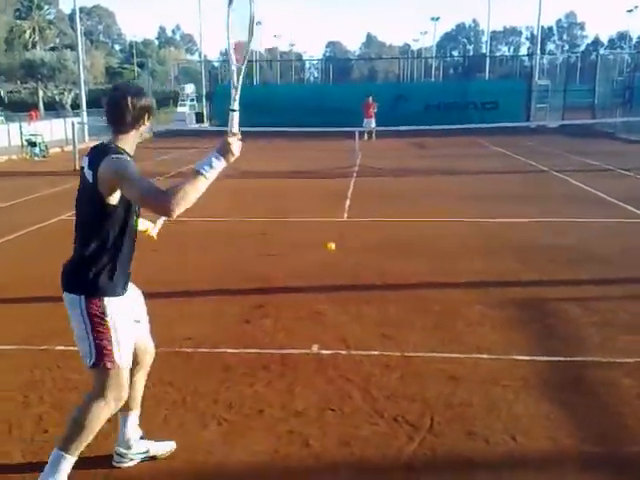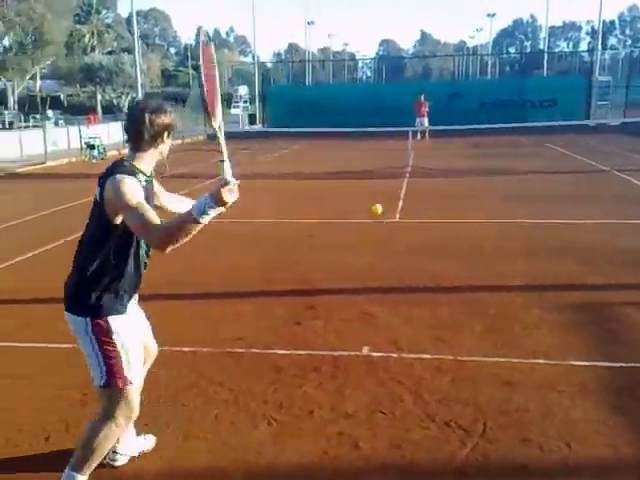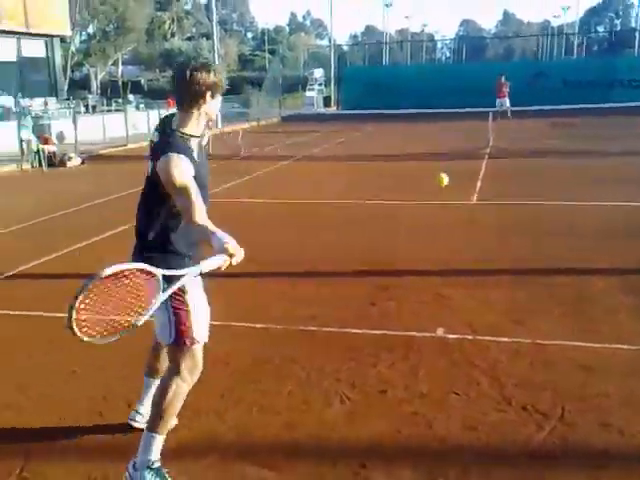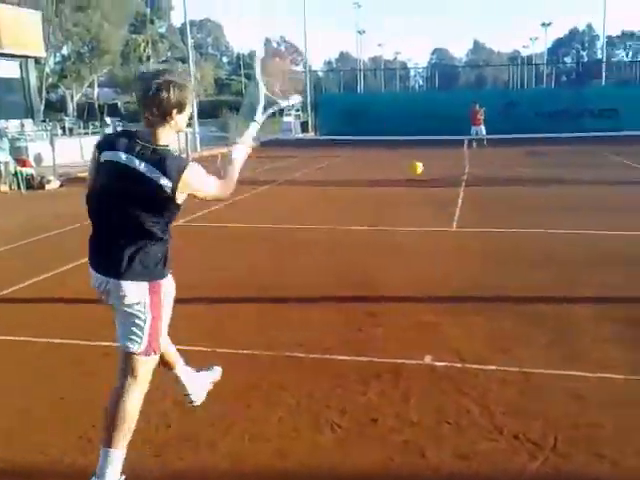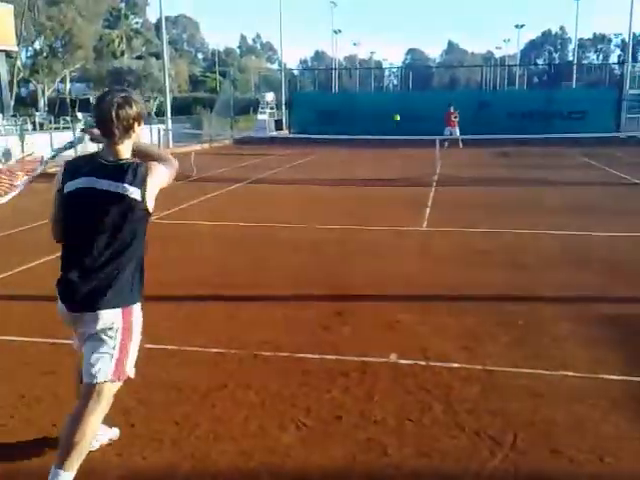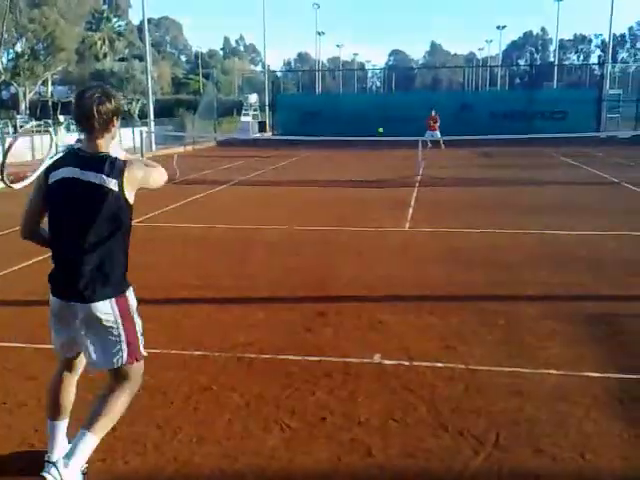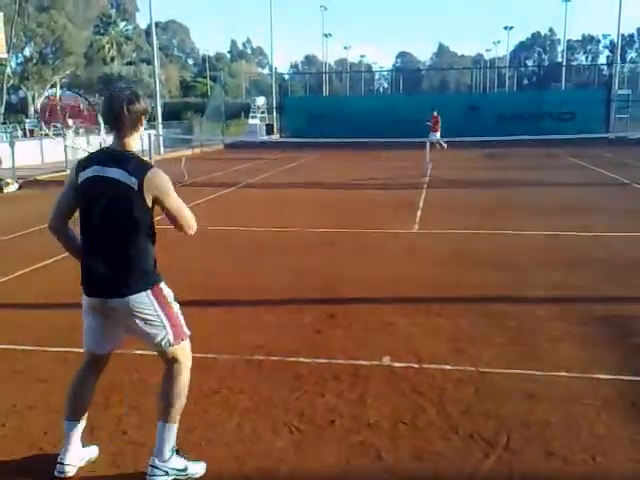
dt=0.2s
person 1, frame 1
left shoulder: (107, 157)
right shoulder: (114, 164)
right elbow: (168, 205)
right wrist: (216, 159)
left hip: (114, 287)
right hip: (94, 294)
left knee: (142, 355)
right knee: (109, 390)
left ankle: (130, 445)
person 1, frame 2
left shoulder: (140, 177)
right shoulder: (122, 184)
left elbow: (175, 208)
right elbow: (158, 238)
left wrist: (209, 198)
right wrist: (211, 205)
left hip: (114, 298)
right hip: (96, 309)
left knee: (146, 355)
right knee: (124, 403)
left ankle: (120, 444)
person 1, frame 3
left shoulder: (177, 131)
right shoulder: (175, 161)
right elbow: (198, 222)
right wrist: (222, 240)
left hip: (168, 263)
right hip: (170, 266)
left knee: (172, 338)
right knee: (187, 366)
left ankle: (144, 409)
person 1, frame 4
left shoulder: (109, 144)
right shoulder: (181, 172)
left elbow: (93, 200)
right elbow: (225, 186)
right wrist: (239, 154)
left hip: (104, 269)
right hip: (140, 278)
left knee: (155, 328)
right knee: (136, 374)
left ankle: (193, 381)
person 1, frame 5
left shoulder: (71, 171)
right shoulder: (146, 178)
left elbow: (60, 232)
right elbow: (169, 161)
right wrist: (128, 144)
left hip: (71, 296)
right hip: (113, 303)
left knee: (94, 359)
right knee: (100, 392)
left ankle: (90, 432)
person 1, frame 6
left shoulder: (54, 168)
right shoulder: (125, 174)
left elbow: (28, 229)
right elbow: (160, 173)
left hip: (63, 290)
right hip: (105, 294)
left knee: (69, 363)
right knee: (128, 377)
person 1, frame 7
left shoulder: (84, 167)
right shoulder: (148, 175)
left elbow: (56, 224)
right elbow: (188, 227)
left hip: (96, 288)
right hip: (139, 288)
left knee: (94, 362)
right knee: (179, 358)
